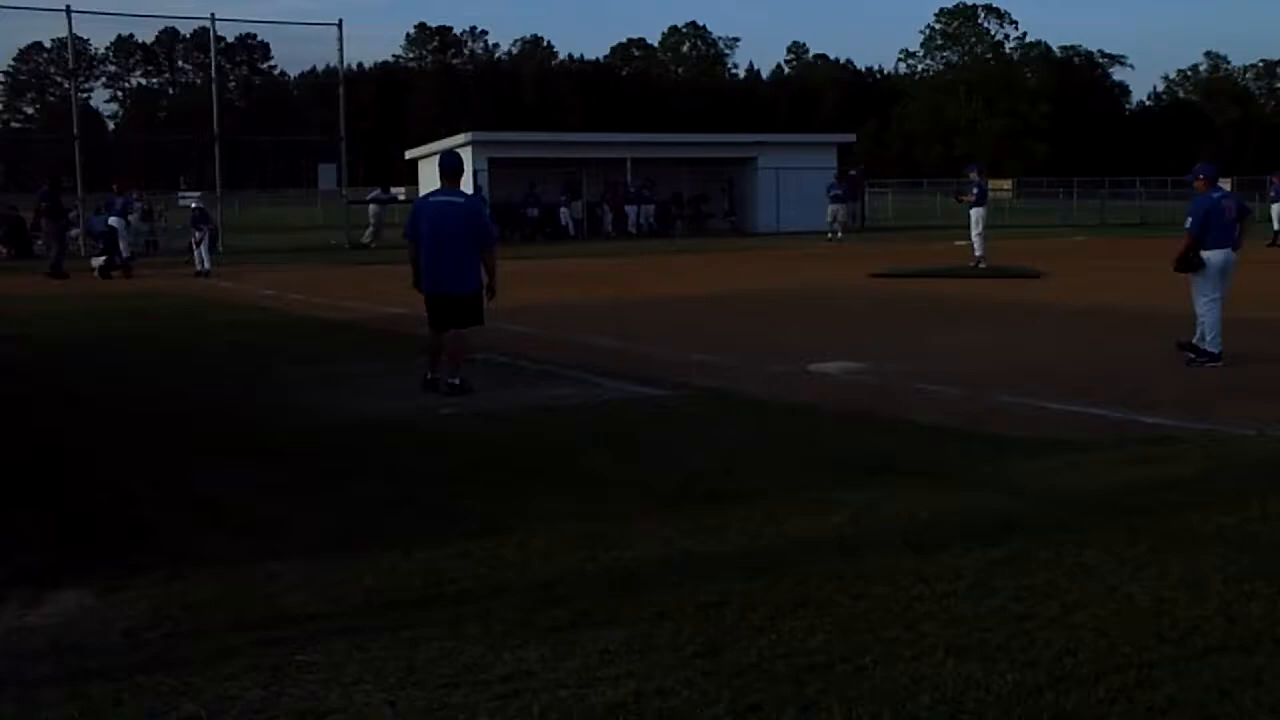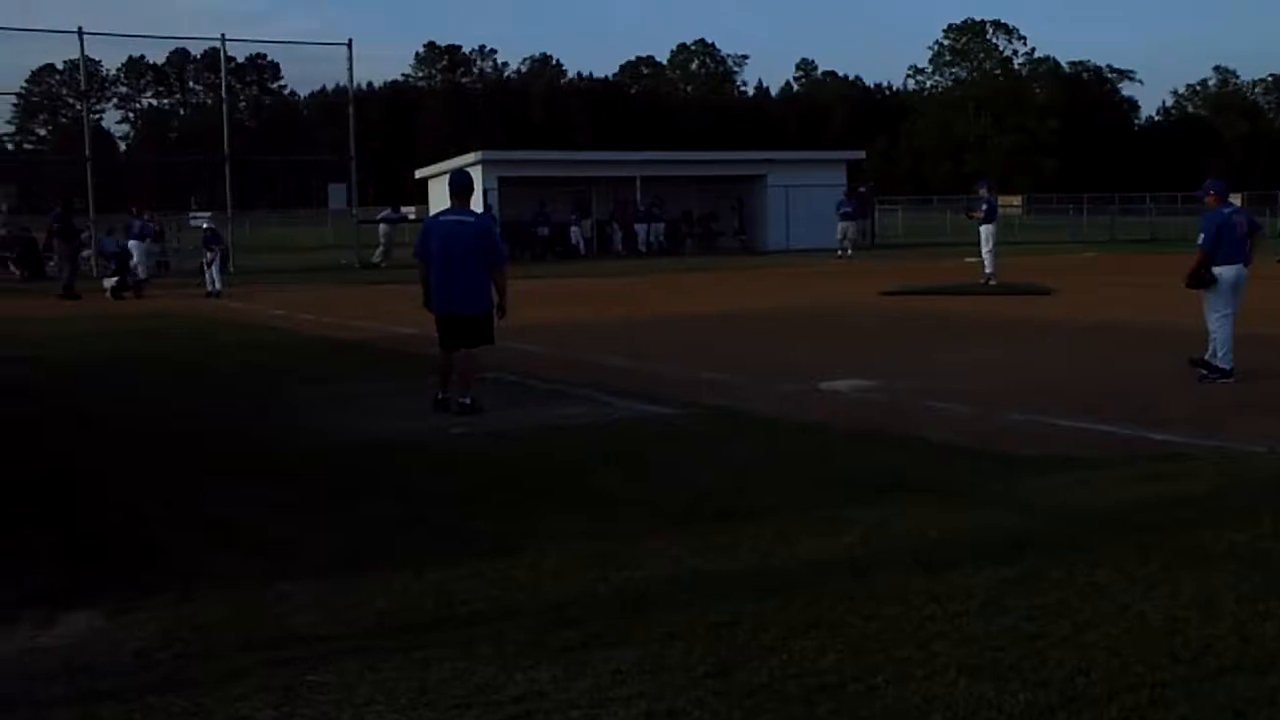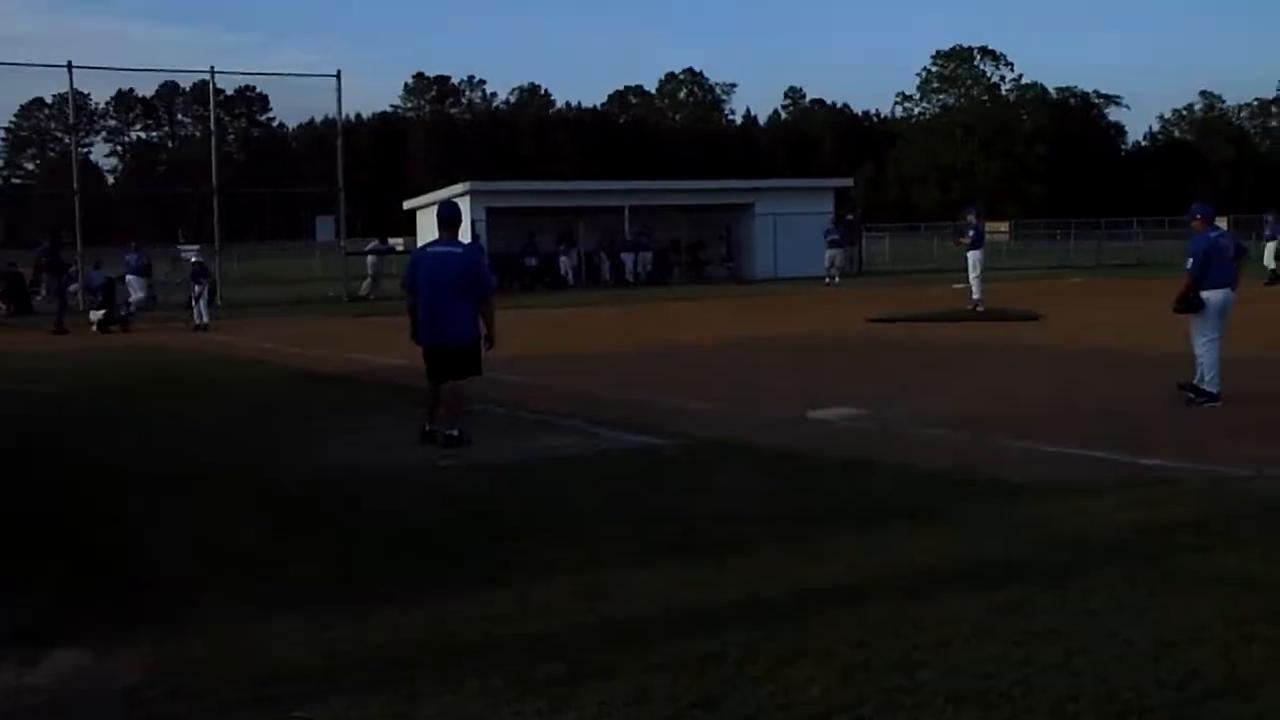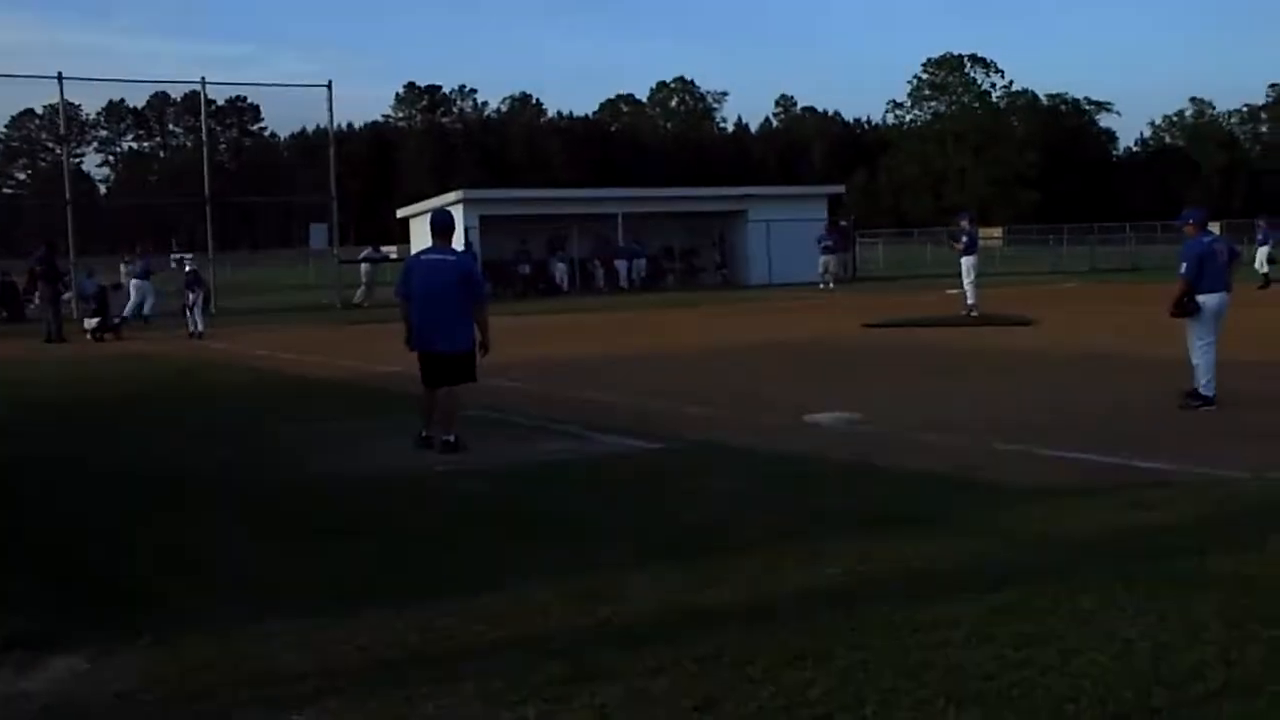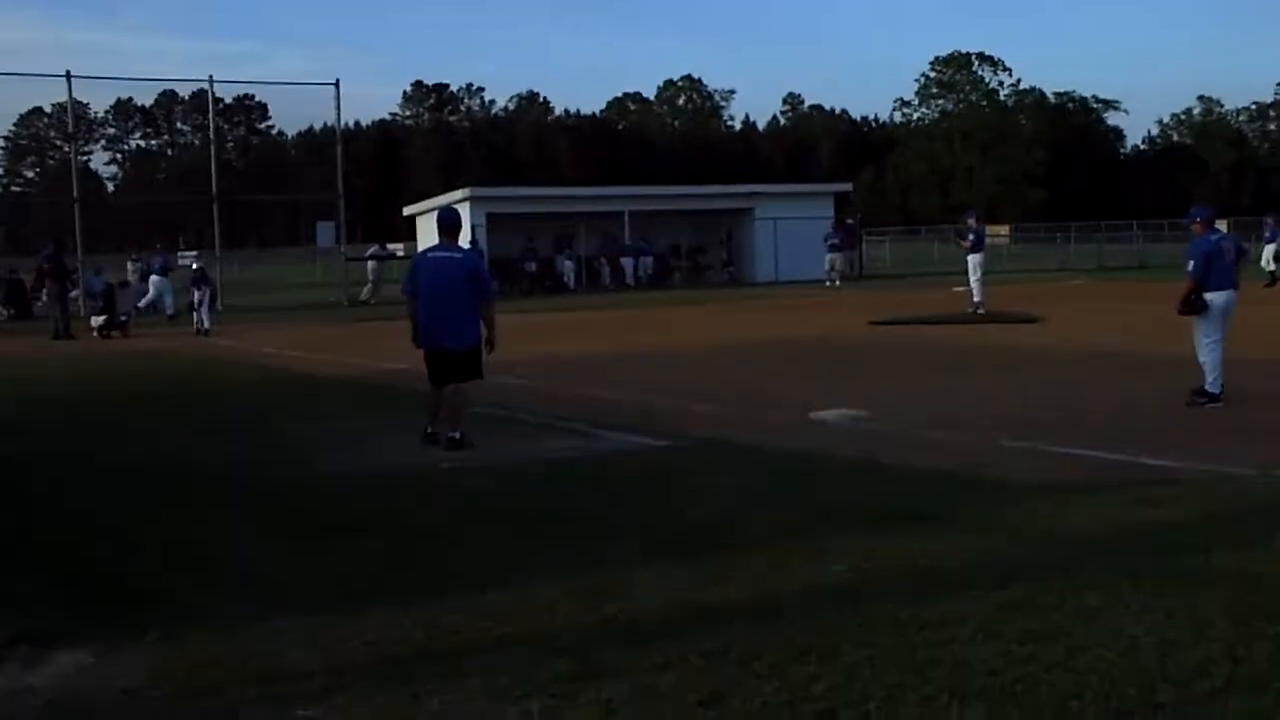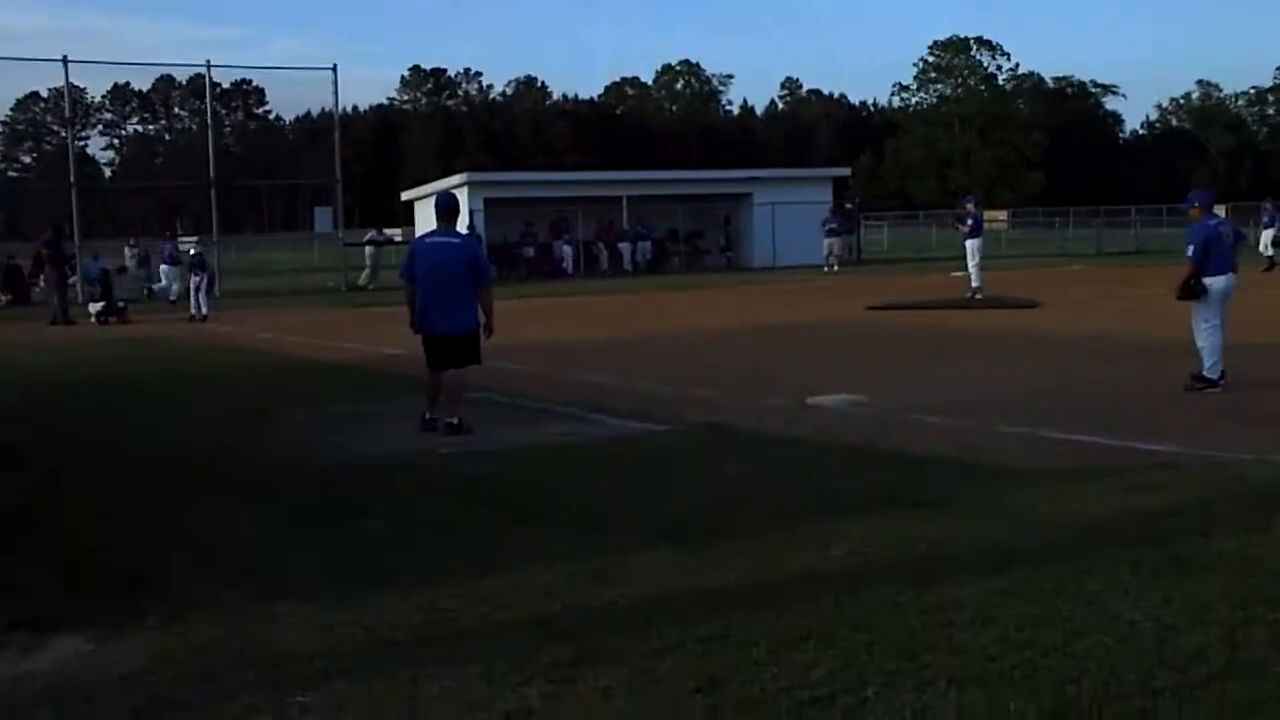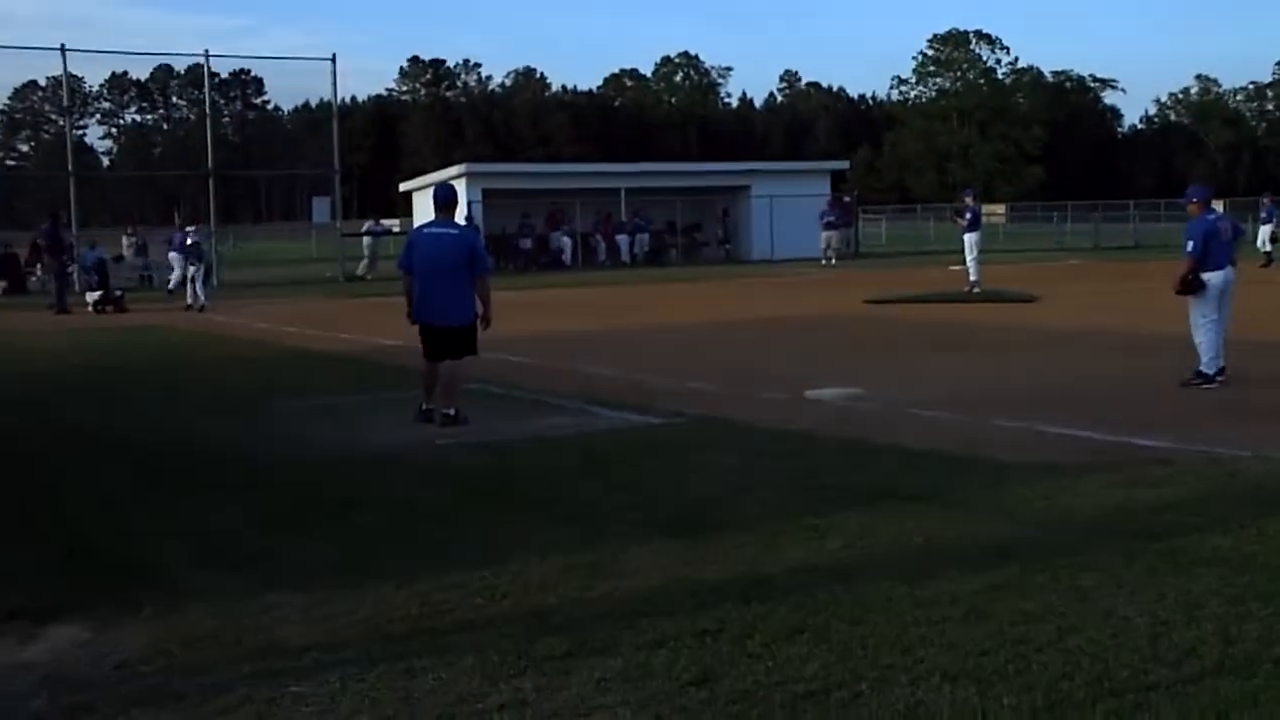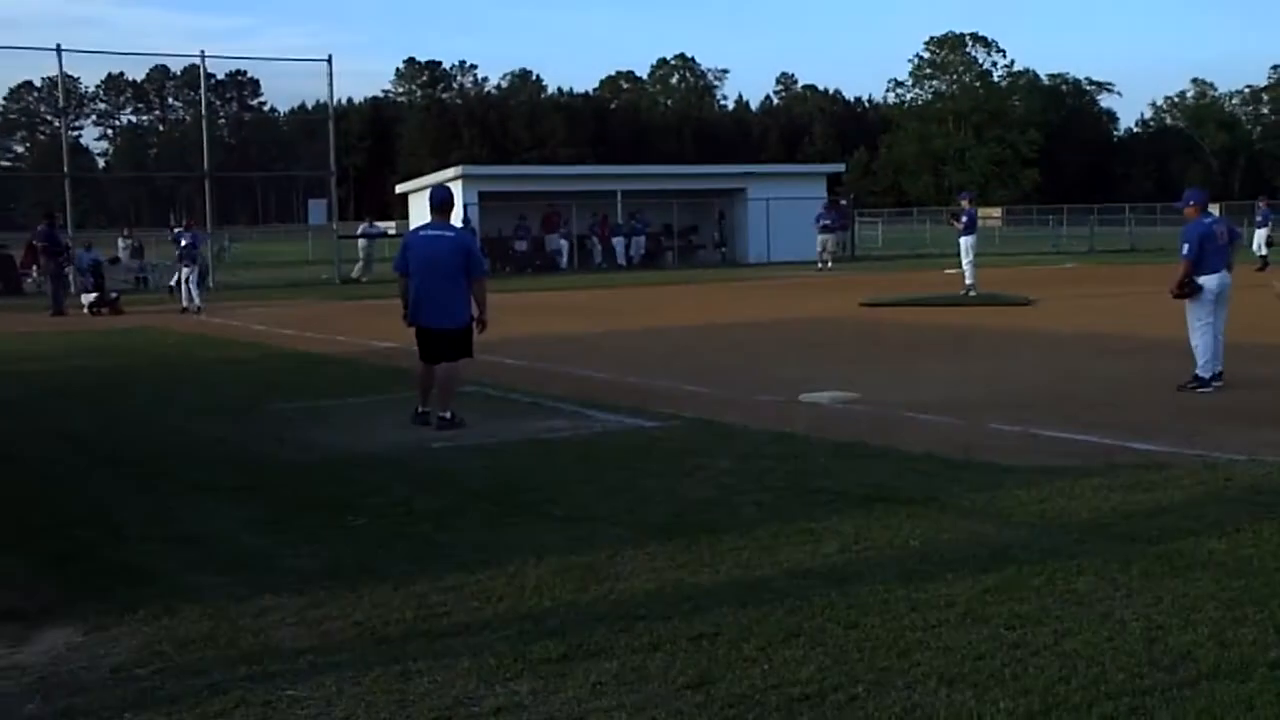
dt=0.1s
person 1, frame 1
left shoulder: (421, 204)
right shoulder: (473, 205)
left elbow: (413, 245)
right elbow: (487, 248)
left wrist: (416, 274)
right wrist: (491, 279)
left hip: (432, 280)
right hip: (465, 282)
left knee: (436, 328)
right knee: (458, 329)
left ankle: (432, 376)
right ankle: (453, 380)
person 1, frame 2
left shoulder: (431, 223)
right shoulder: (484, 224)
left elbow: (423, 264)
right elbow: (497, 267)
left wrist: (427, 294)
right wrist: (502, 298)
left hip: (443, 300)
right hip: (475, 301)
left knee: (447, 348)
right knee: (468, 348)
left ankle: (443, 396)
right ankle: (464, 400)
person 1, frame 3
left shoulder: (419, 255)
right shoulder: (471, 256)
left elbow: (410, 295)
right elbow: (485, 298)
left wrist: (414, 326)
right wrist: (490, 329)
left hip: (430, 332)
right hip: (463, 332)
left knee: (434, 380)
right knee: (456, 380)
left ankle: (430, 428)
right ankle: (452, 432)
person 1, frame 4
left shoulder: (413, 262)
right shoulder: (465, 263)
left elbow: (405, 303)
right elbow: (478, 304)
left wrist: (409, 332)
right wrist: (484, 335)
left hip: (425, 338)
right hip: (457, 339)
left knee: (430, 386)
right knee: (451, 386)
left ankle: (426, 433)
right ankle: (448, 438)
person 1, frame 5
left shoulder: (420, 260)
right shoulder: (472, 261)
left elbow: (411, 300)
right elbow: (485, 302)
left wrist: (415, 329)
right wrist: (491, 332)
left hip: (432, 335)
right hip: (464, 336)
left knee: (437, 383)
right knee: (457, 383)
left ankle: (432, 431)
right ankle: (454, 435)
person 1, frame 6
left shoulder: (418, 245)
right shoulder: (470, 246)
left elbow: (409, 285)
right elbow: (483, 287)
left wrist: (413, 315)
right wrist: (489, 317)
left hip: (430, 320)
right hip: (462, 321)
left knee: (435, 368)
right knee: (456, 368)
left ankle: (430, 416)
right ankle: (452, 420)
person 1, frame 7
left shoulder: (415, 236)
right shoulder: (468, 236)
left elbow: (407, 276)
right elbow: (481, 278)
left wrist: (410, 305)
right wrist: (486, 308)
left hip: (427, 311)
right hip: (459, 312)
left knee: (431, 359)
right knee: (453, 359)
left ankle: (427, 407)
right ankle: (449, 411)
person 1, frame 8
left shoulder: (411, 238)
right shoulder: (464, 239)
left elbow: (403, 278)
right elbow: (477, 280)
left wrist: (406, 307)
right wrist: (482, 311)
left hip: (423, 313)
right hip: (455, 315)
left knee: (427, 361)
right knee: (449, 362)
left ankle: (423, 410)
right ankle: (445, 414)
person 2, frame 1
left shoulder: (1200, 201)
right shoulder: (1230, 198)
left elbow: (1191, 235)
right elbow: (1246, 215)
left wrist: (1180, 256)
right wrist: (1238, 240)
left hip: (1208, 256)
right hip: (1229, 254)
left knee: (1207, 304)
right knee: (1212, 302)
left ankle: (1212, 352)
right ankle: (1200, 344)
person 2, frame 2
left shoulder: (1212, 217)
right shoulder: (1241, 213)
left elbow: (1203, 251)
right elbow: (1256, 230)
left wrist: (1192, 273)
right wrist: (1248, 256)
left hip: (1220, 272)
right hip: (1240, 270)
left knee: (1219, 320)
right knee: (1223, 319)
left ankle: (1224, 368)
right ankle: (1212, 361)
person 2, frame 3
left shoulder: (1199, 241)
right shoulder: (1227, 237)
left elbow: (1192, 276)
right elbow: (1242, 254)
left wrist: (1179, 297)
right wrist: (1235, 279)
left hip: (1207, 296)
right hip: (1227, 293)
left knee: (1205, 344)
right knee: (1211, 342)
left ankle: (1211, 392)
right ankle: (1200, 384)
person 2, frame 4
left shoulder: (1192, 246)
right shoulder: (1220, 242)
left elbow: (1186, 280)
right elbow: (1234, 257)
left wrist: (1175, 301)
right wrist: (1228, 283)
left hip: (1202, 300)
right hip: (1221, 297)
left knee: (1201, 348)
right knee: (1206, 346)
left ankle: (1207, 395)
right ankle: (1203, 388)
person 2, frame 5
left shoulder: (1199, 245)
right shoulder: (1227, 239)
left elbow: (1193, 279)
right elbow: (1241, 255)
left wrist: (1182, 300)
right wrist: (1234, 279)
left hip: (1210, 298)
right hip: (1228, 294)
left knee: (1208, 345)
right knee: (1214, 343)
left ankle: (1213, 393)
right ankle: (1214, 386)
person 2, frame 6
left shoulder: (1198, 229)
right shoulder: (1225, 224)
left elbow: (1193, 263)
right elbow: (1239, 239)
left wrist: (1182, 285)
right wrist: (1233, 264)
left hip: (1209, 283)
right hip: (1228, 279)
left knee: (1206, 330)
right knee: (1215, 328)
left ankle: (1211, 378)
right ankle: (1216, 371)
person 2, frame 7
left shoulder: (1197, 225)
right shoulder: (1224, 219)
left elbow: (1192, 259)
right elbow: (1238, 234)
left wrist: (1180, 280)
right wrist: (1231, 258)
left hip: (1207, 278)
right hip: (1227, 274)
left knee: (1204, 326)
right knee: (1218, 324)
left ankle: (1208, 373)
right ankle: (1218, 367)
person 2, frame 8
left shoulder: (1193, 228)
right shoulder: (1220, 223)
left elbow: (1188, 262)
right elbow: (1234, 238)
left wrist: (1177, 284)
right wrist: (1228, 262)
left hip: (1203, 282)
right hip: (1223, 278)
left knee: (1200, 329)
right knee: (1216, 329)
left ankle: (1204, 377)
right ankle: (1215, 372)
